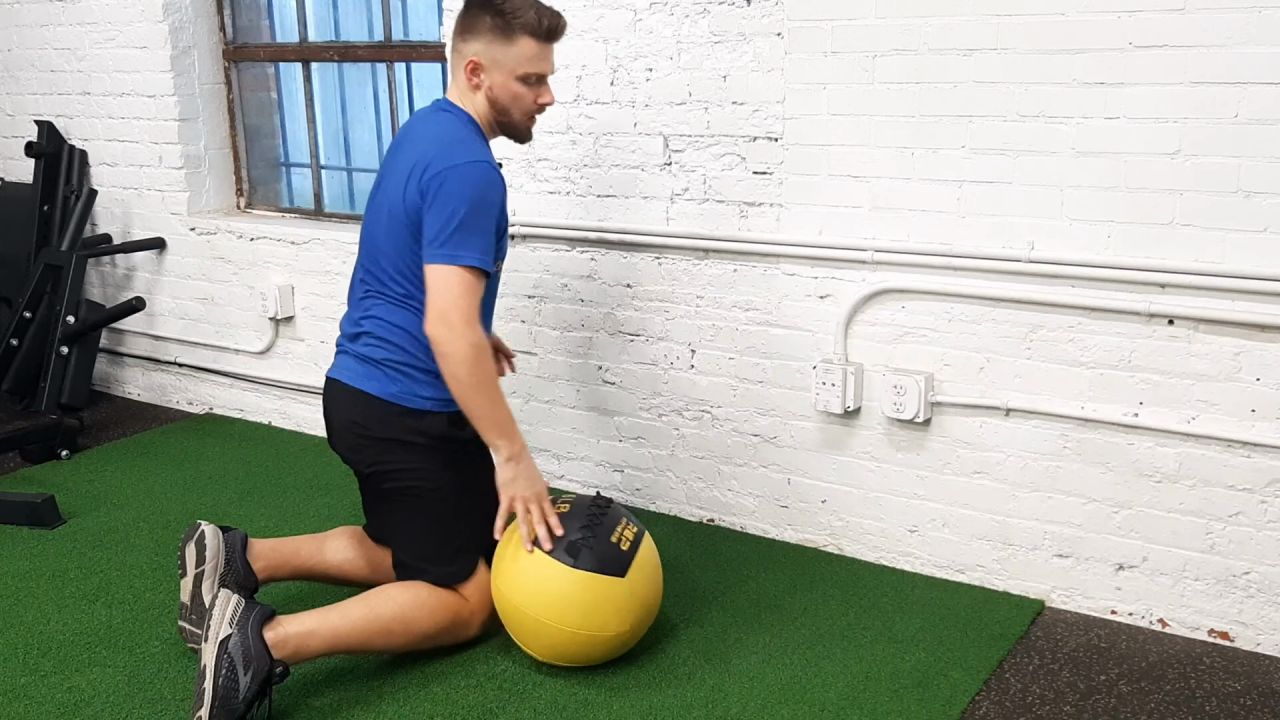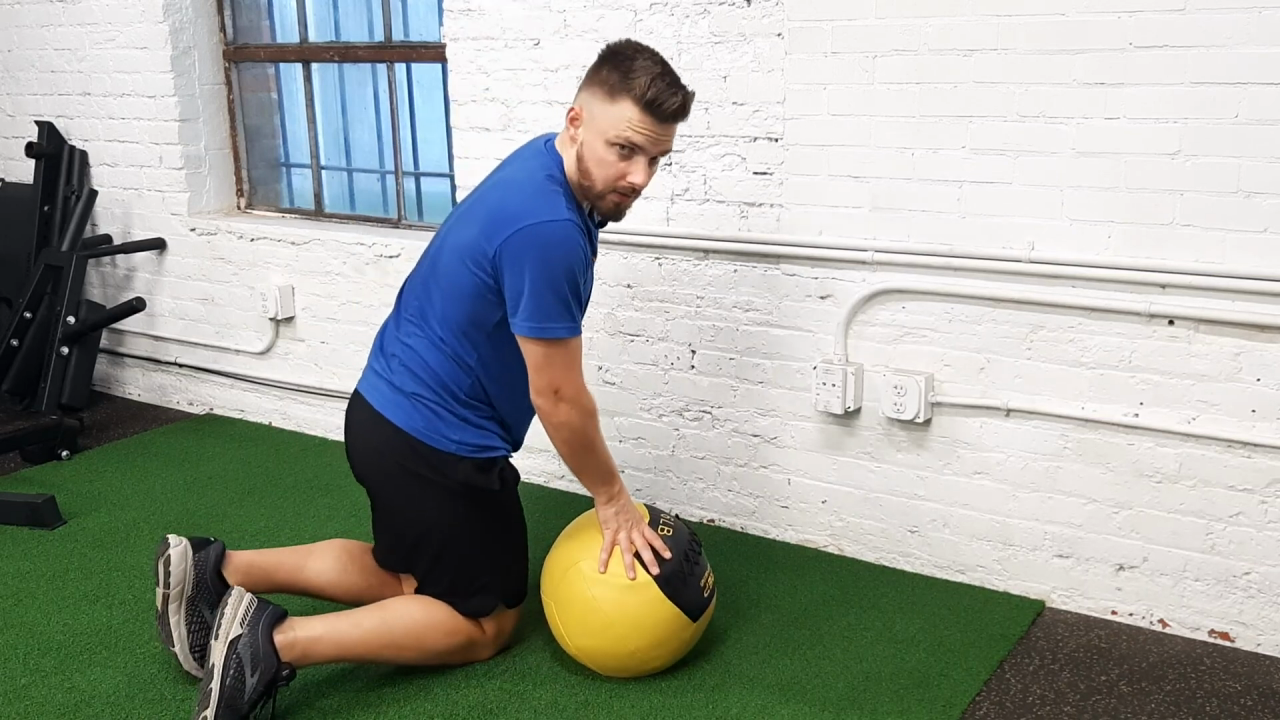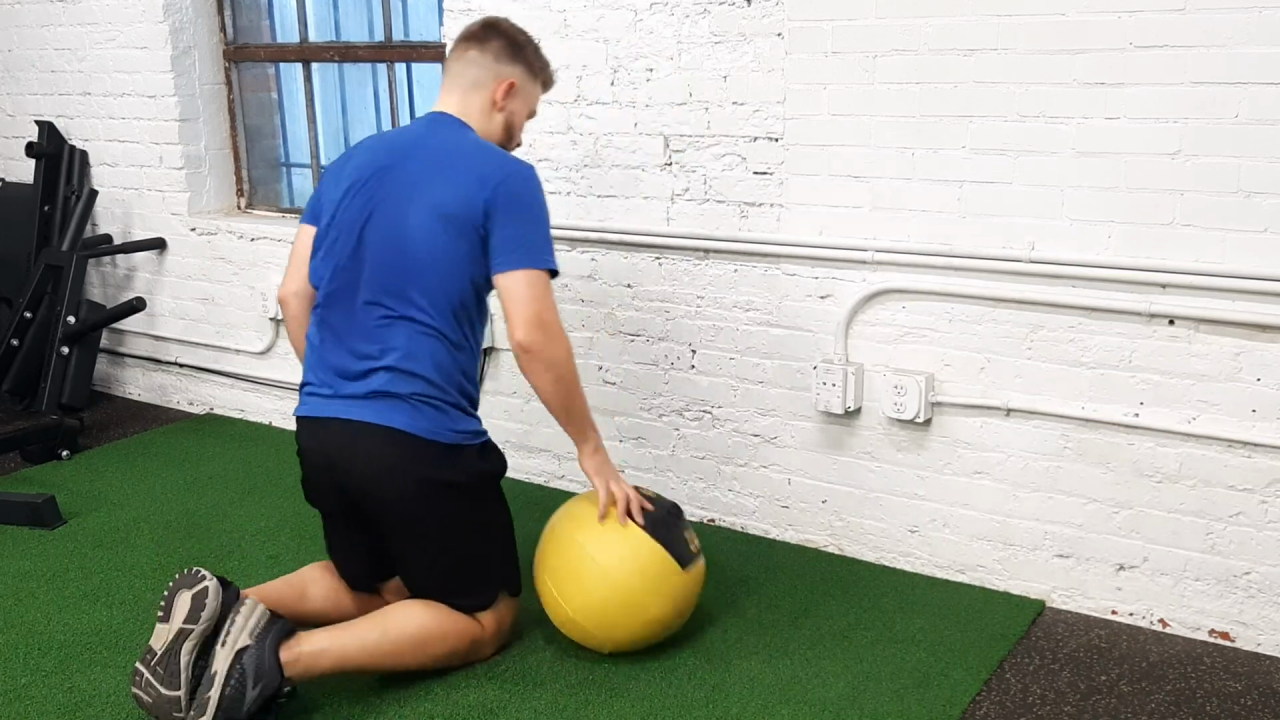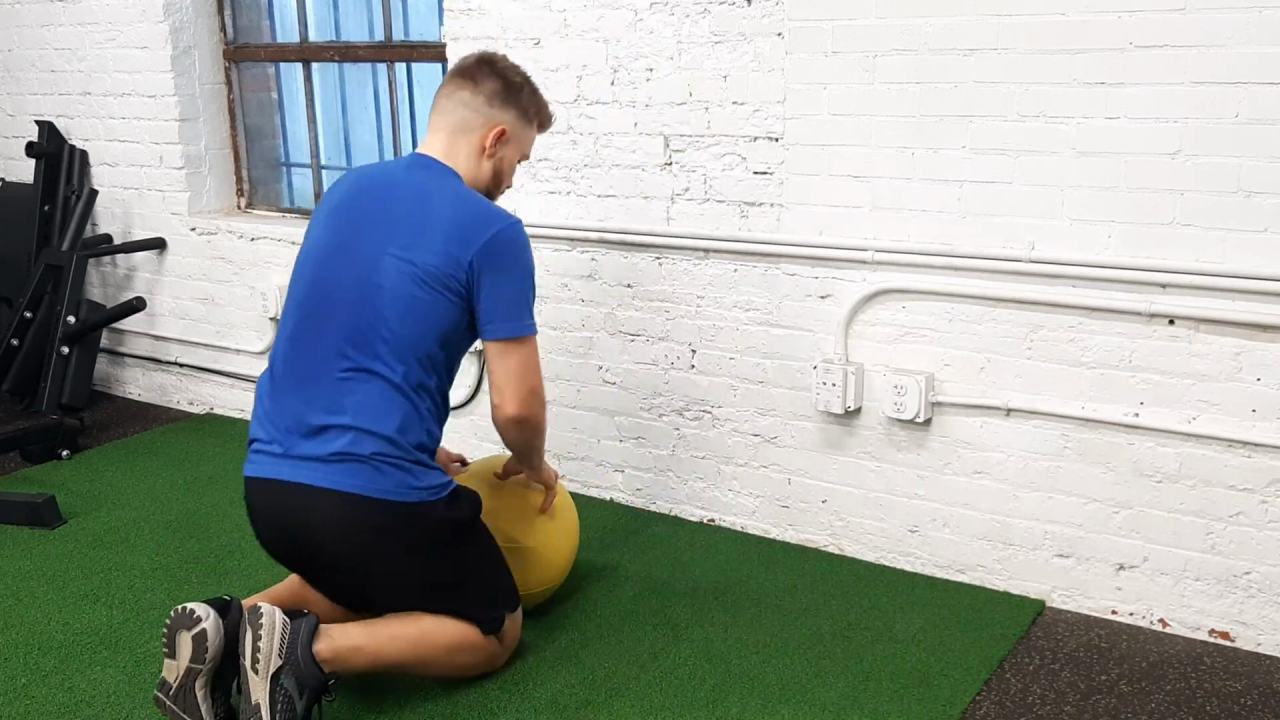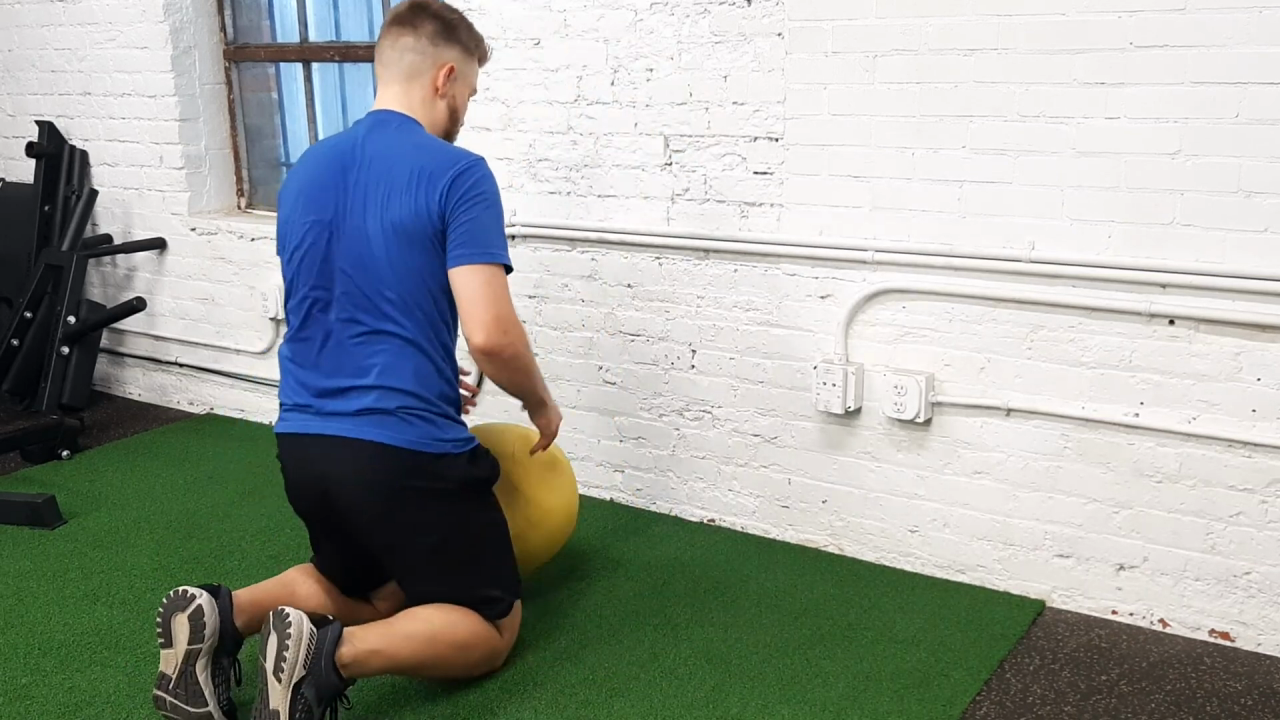
dt=1s
person 1, frame 1
left shoulder: (428, 127)
right shoulder: (467, 169)
right elbow: (449, 328)
left wrist: (480, 337)
right wrist: (512, 457)
left hip: (359, 389)
right hip: (408, 409)
left knee: (407, 553)
right knee: (464, 599)
left ankle: (240, 556)
right ankle: (267, 641)
person 1, frame 2
left shoulder: (547, 163)
right shoulder: (547, 228)
right elbow: (557, 399)
left wrist: (567, 367)
right wrist: (613, 501)
left hip: (386, 413)
right hip: (436, 443)
left knee: (404, 577)
right knee: (483, 623)
left ankle: (216, 570)
right ankle: (277, 642)
person 1, frame 3
left shoulder: (353, 160)
right shoulder: (504, 180)
left elbow: (295, 293)
right elbow: (531, 335)
right wrist: (594, 454)
left hip: (321, 427)
right hip: (421, 440)
left knee: (373, 585)
right knee: (482, 617)
left ankle: (224, 609)
right ankle: (280, 654)
person 1, frame 4
left shoulder: (346, 192)
right shoulder: (491, 234)
right elbow: (516, 405)
right wrist: (533, 464)
left hip: (271, 482)
right hip: (374, 494)
left knee: (364, 585)
right knee: (492, 632)
left ankle: (232, 622)
right ankle: (314, 650)
person 1, frame 5
left shoulder: (306, 170)
right shoulder: (457, 175)
right elbow: (491, 335)
right wrist: (541, 403)
left hip: (305, 442)
right hip: (407, 452)
left knee: (366, 588)
right knee: (489, 628)
left ankle: (225, 614)
right ankle: (332, 652)
